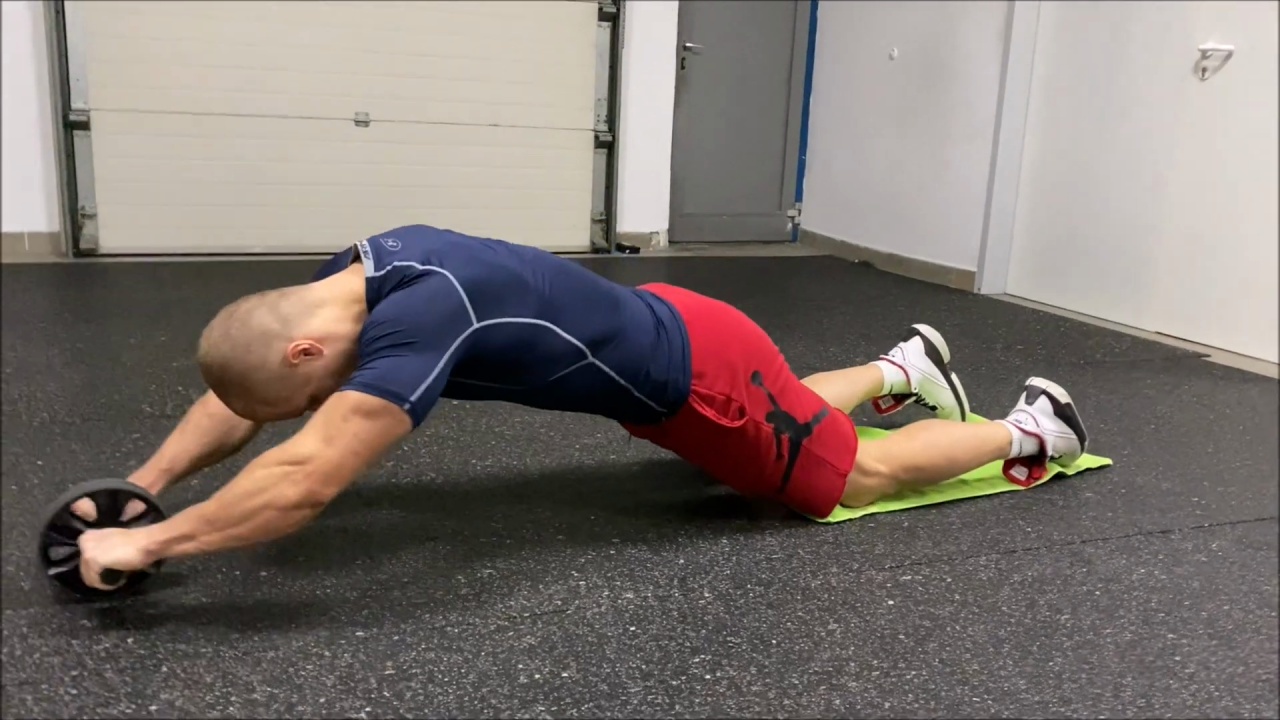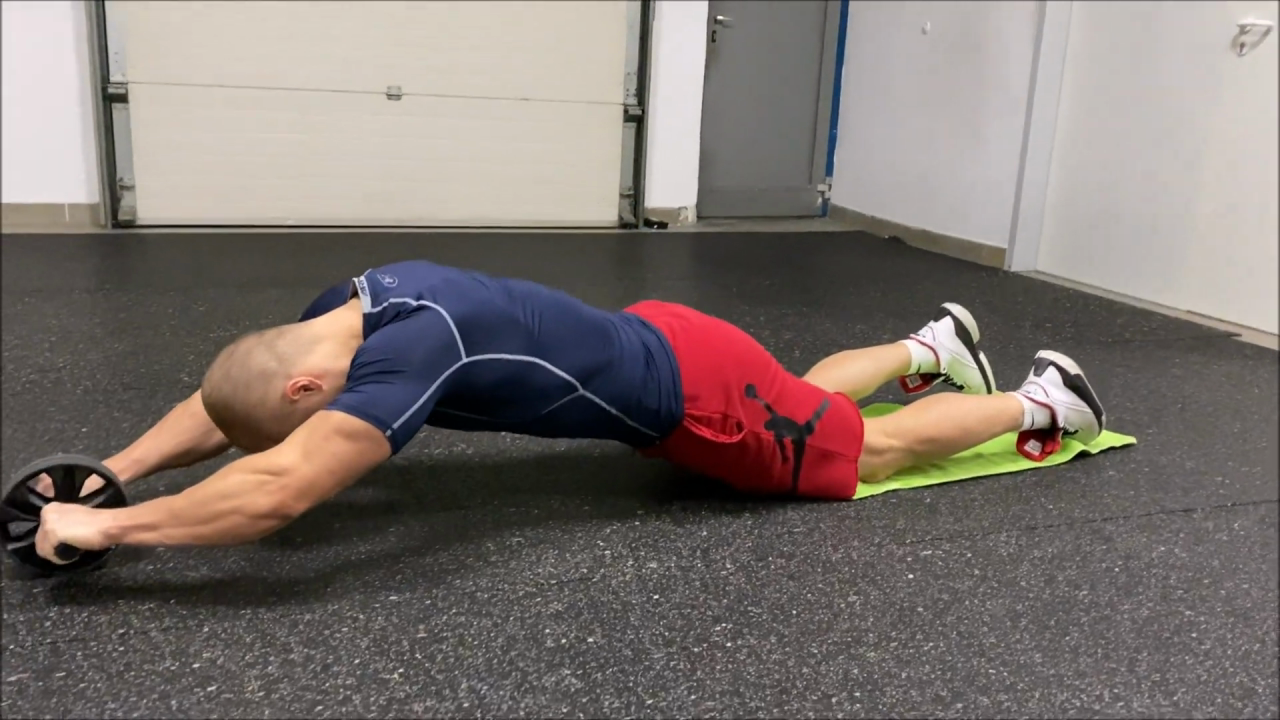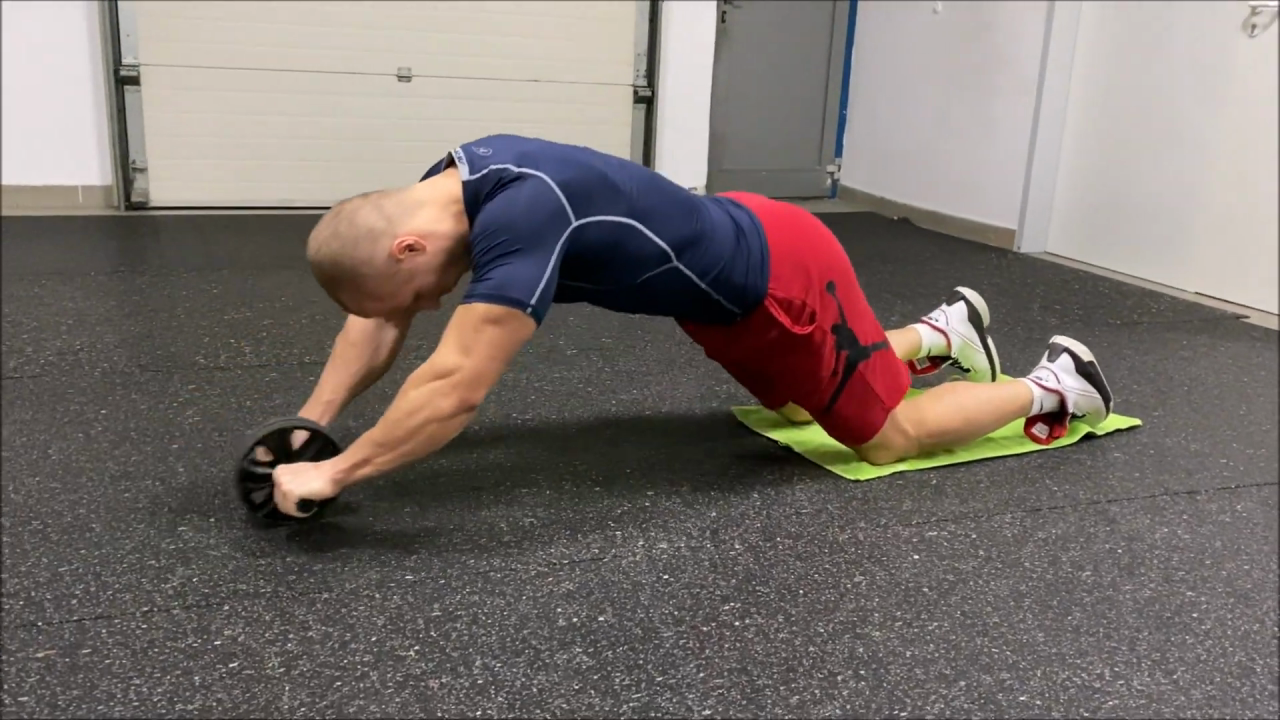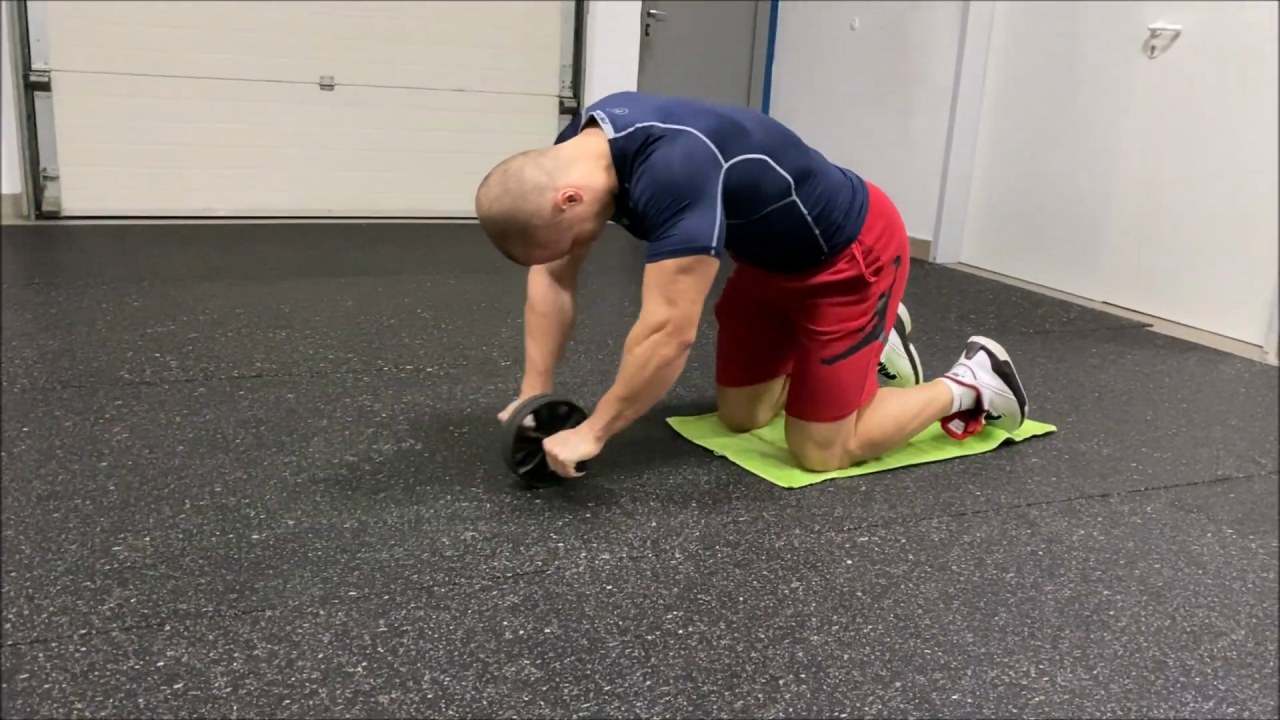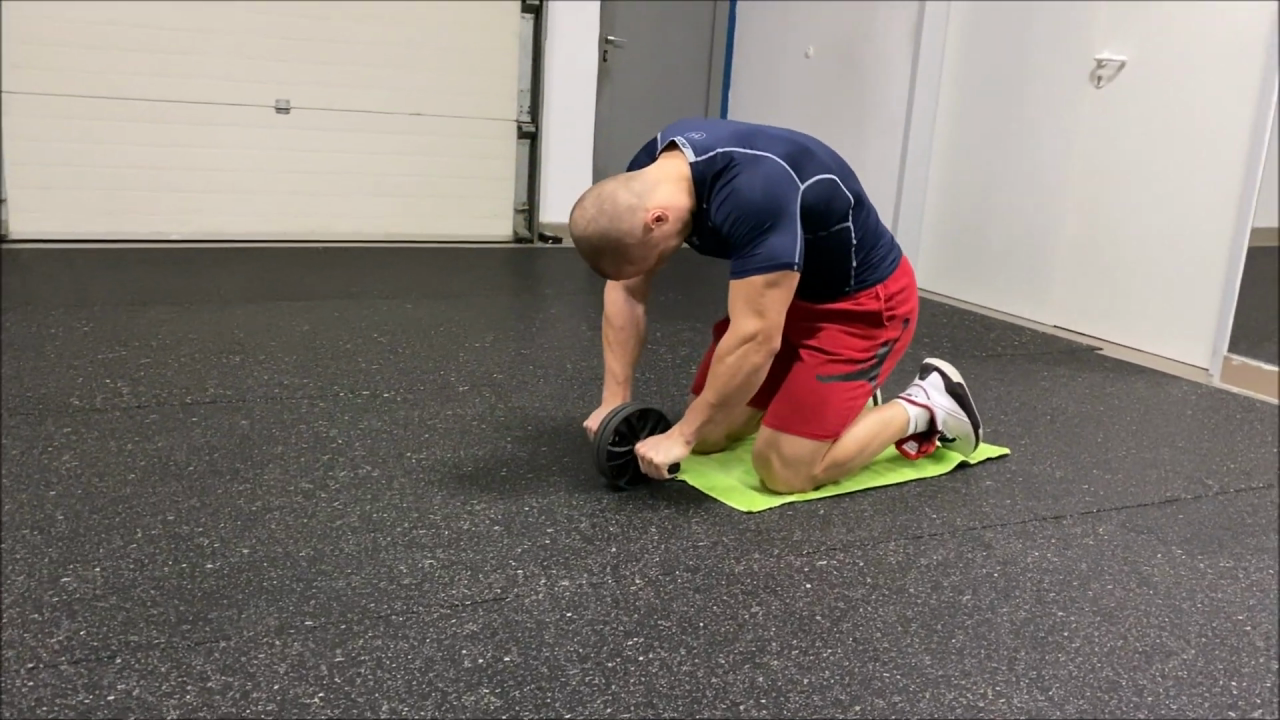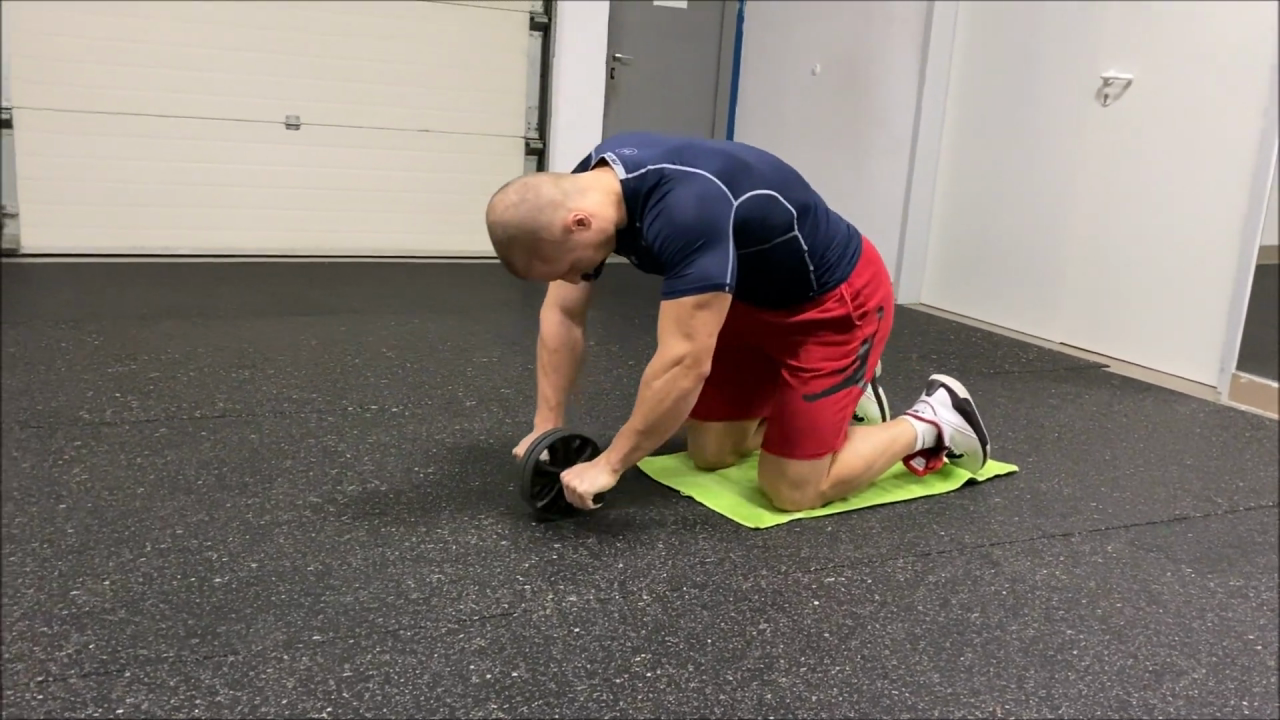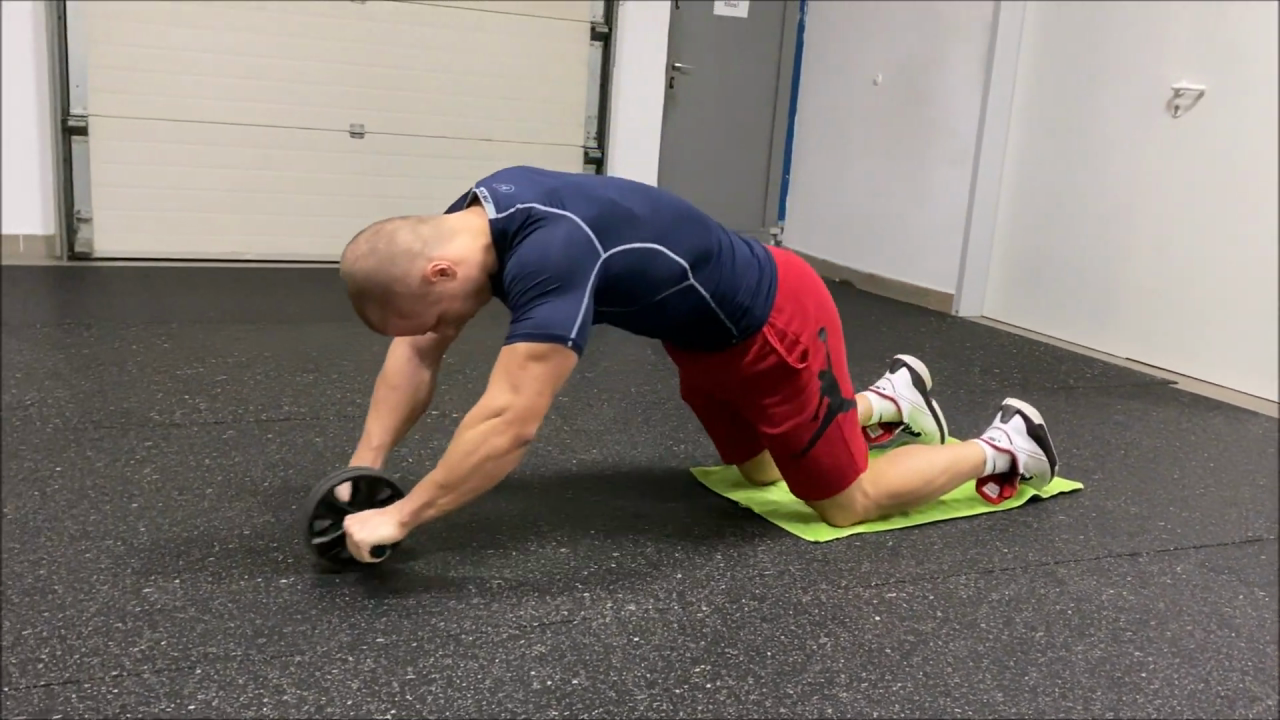
dt=0.7s
person 1, frame 1
left shoulder: (416, 311)
right shoulder: (347, 281)
left elbow: (308, 479)
right elbow: (239, 395)
left wrist: (149, 544)
right wrist: (141, 485)
left hip: (697, 368)
right hip: (653, 335)
left knee: (854, 475)
right knee: (788, 428)
left ankle: (1029, 429)
right ankle: (901, 367)
person 1, frame 2
left shoulder: (407, 348)
right shoulder: (349, 303)
left elbow: (280, 489)
right elbow: (225, 405)
left wrist: (109, 525)
right wrist: (114, 469)
left hip: (690, 390)
right hip: (652, 345)
left knee: (865, 450)
right knee: (807, 403)
left ankle: (1040, 401)
right ankle: (931, 345)
person 1, frame 3
left shoulder: (517, 217)
right shoulder: (447, 188)
left elbow: (456, 387)
right elbow: (378, 319)
left wrist: (334, 473)
right wrist: (314, 416)
left hip: (781, 277)
right hip: (736, 248)
left knee: (888, 436)
right knee: (795, 410)
left ankle: (1051, 386)
right ankle: (941, 333)
person 1, frame 4
left shoulder: (672, 170)
right shoulder: (572, 153)
left elbow: (668, 331)
right elbow: (551, 279)
left wrist: (592, 434)
right wrist: (534, 392)
left hip: (852, 252)
right hip: (771, 252)
left knee: (818, 450)
right knee: (739, 415)
left ankle: (968, 386)
right ankle: (871, 346)
person 1, frame 5
left shoulder: (754, 192)
right shoulder: (647, 177)
left elbow: (755, 338)
right elbow: (625, 293)
left wrist: (680, 436)
right wrist: (614, 400)
left hip: (863, 300)
right hip: (787, 290)
left knee: (783, 469)
right knee: (709, 436)
left ankle: (922, 407)
right ankle: (839, 382)
person 1, frame 6
left shoulder: (686, 210)
right shoulder: (586, 188)
left elbow: (686, 363)
right elbow: (562, 317)
left wrist: (609, 465)
right wrist: (545, 426)
left hip: (839, 299)
right hip: (759, 294)
left knee: (793, 490)
right knee: (710, 454)
left ankle: (929, 423)
right ankle: (840, 388)
person 1, frame 7
left shoulder: (548, 254)
right shoulder: (467, 222)
left elbow: (510, 422)
right elbow: (414, 356)
left wrist: (398, 518)
right wrist: (365, 469)
left hip: (776, 328)
right hip: (712, 331)
left knee: (845, 500)
right knee: (758, 471)
left ankle: (1001, 447)
right ankle: (888, 401)
